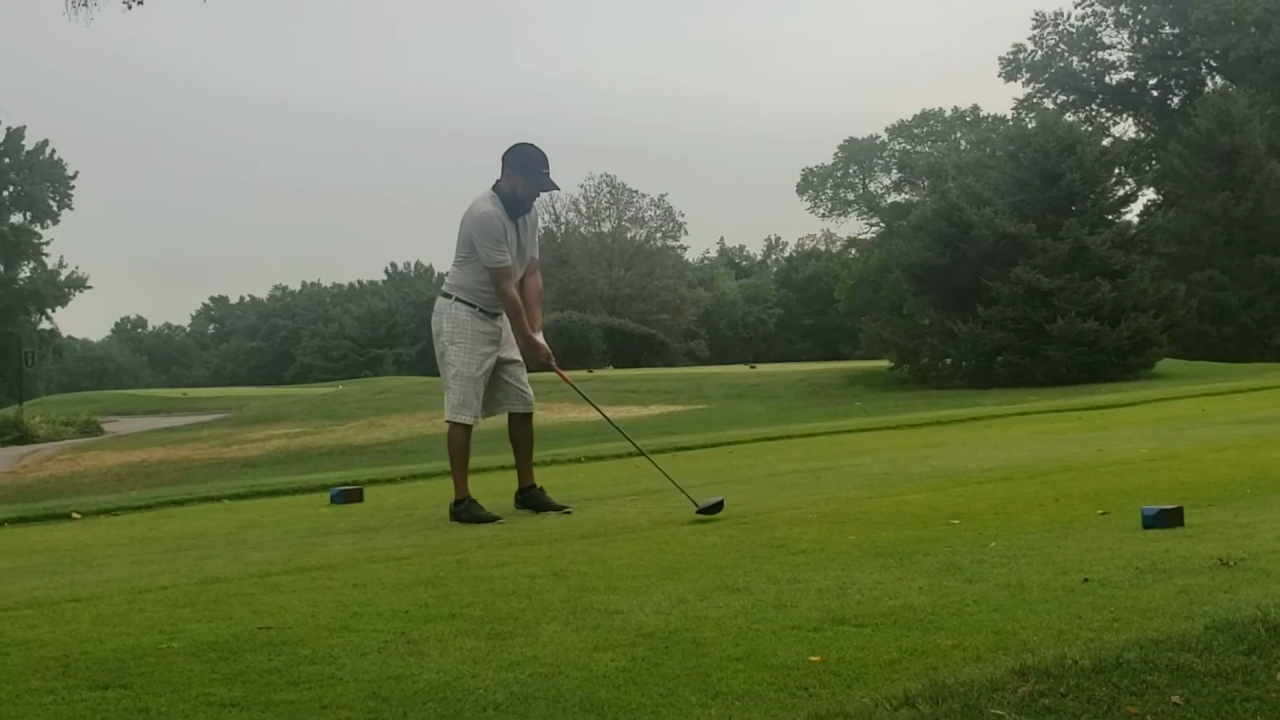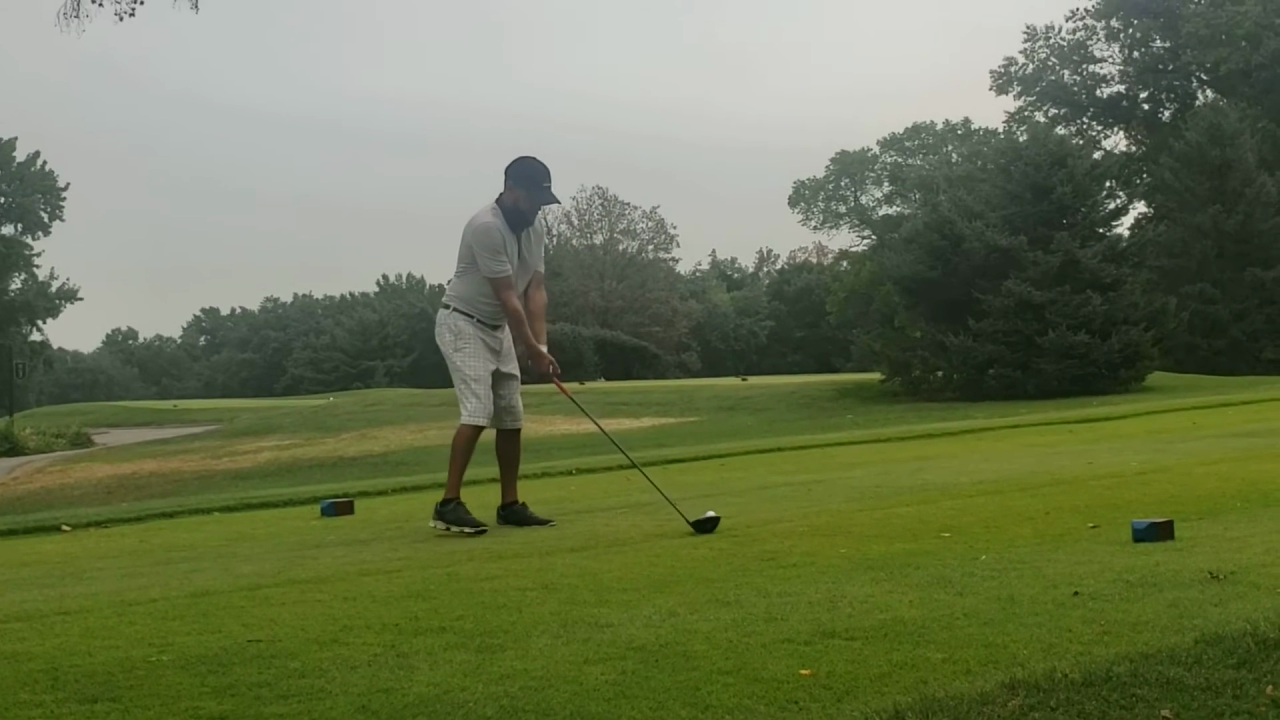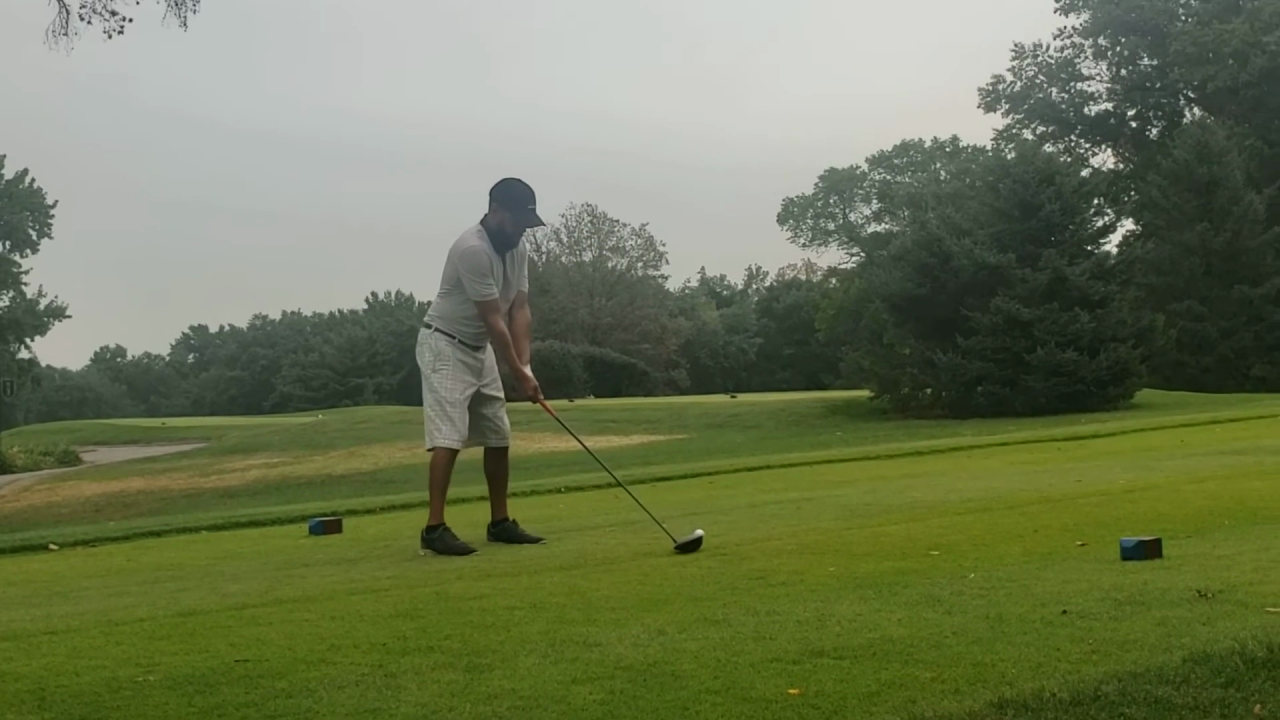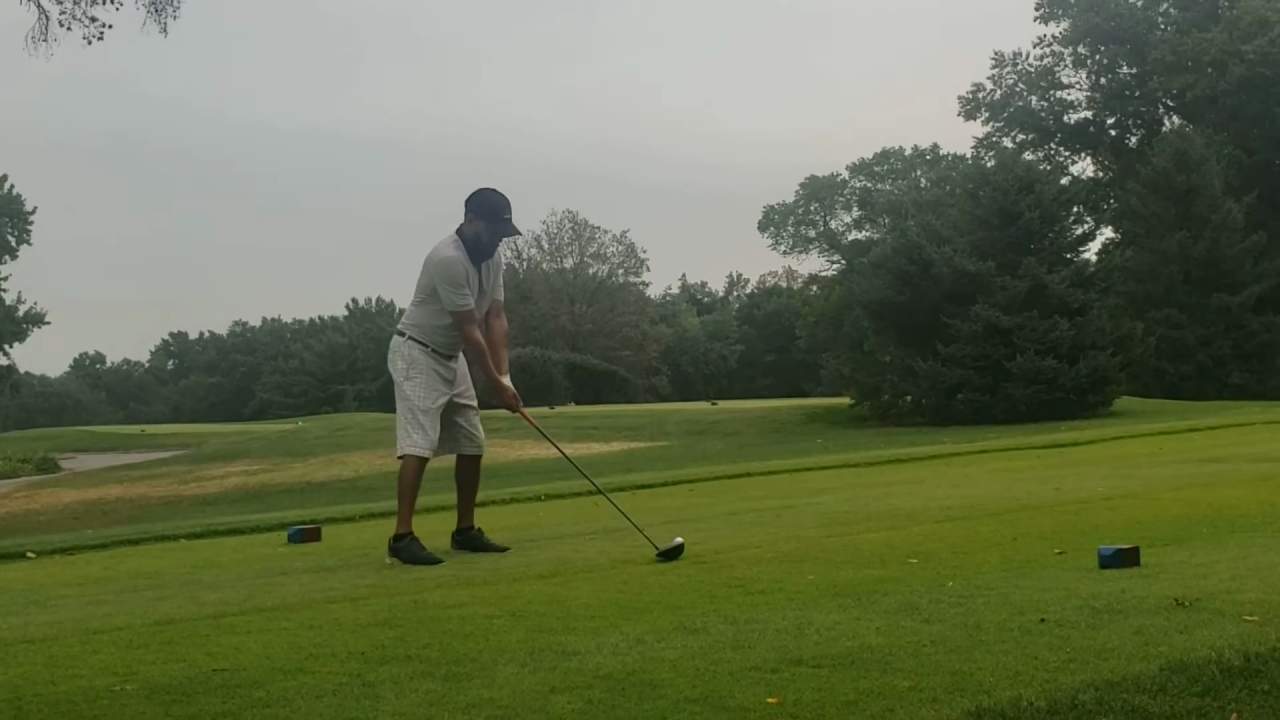
dt=0.7s
person 1, frame 1
left shoulder: (528, 214)
right shoulder: (485, 215)
left elbow: (531, 276)
right elbow: (506, 287)
left wrist: (537, 332)
right wrist: (530, 342)
left hip: (496, 318)
right hip: (462, 316)
left knee: (521, 402)
right knee: (463, 408)
left ankle: (528, 490)
right ankle: (461, 500)
person 1, frame 2
left shoulder: (535, 228)
right shoulder: (486, 227)
left elbow: (535, 289)
right elbow: (507, 296)
left wrist: (541, 344)
right wrist: (533, 349)
left hip: (498, 329)
right hip: (462, 325)
left knee: (511, 418)
right knee: (478, 412)
left ankle: (510, 505)
right ankle: (449, 502)
person 1, frame 3
left shoulder: (518, 249)
right shoulder: (472, 249)
left elbow: (520, 310)
right elbow: (494, 319)
left wrist: (526, 366)
right wrist: (519, 375)
left hip: (479, 349)
right hip: (445, 346)
left knee: (497, 436)
right knee: (450, 436)
left ankle: (500, 522)
right ankle: (434, 528)
person 1, frame 4
left shoulder: (492, 258)
right shoulder: (448, 259)
left elbow: (496, 320)
right elbow: (469, 330)
left wrist: (505, 376)
right wrist: (496, 384)
left hip: (450, 357)
right hip: (416, 355)
left knee: (471, 444)
right knee: (420, 445)
left ankle: (465, 530)
right ankle: (403, 537)
